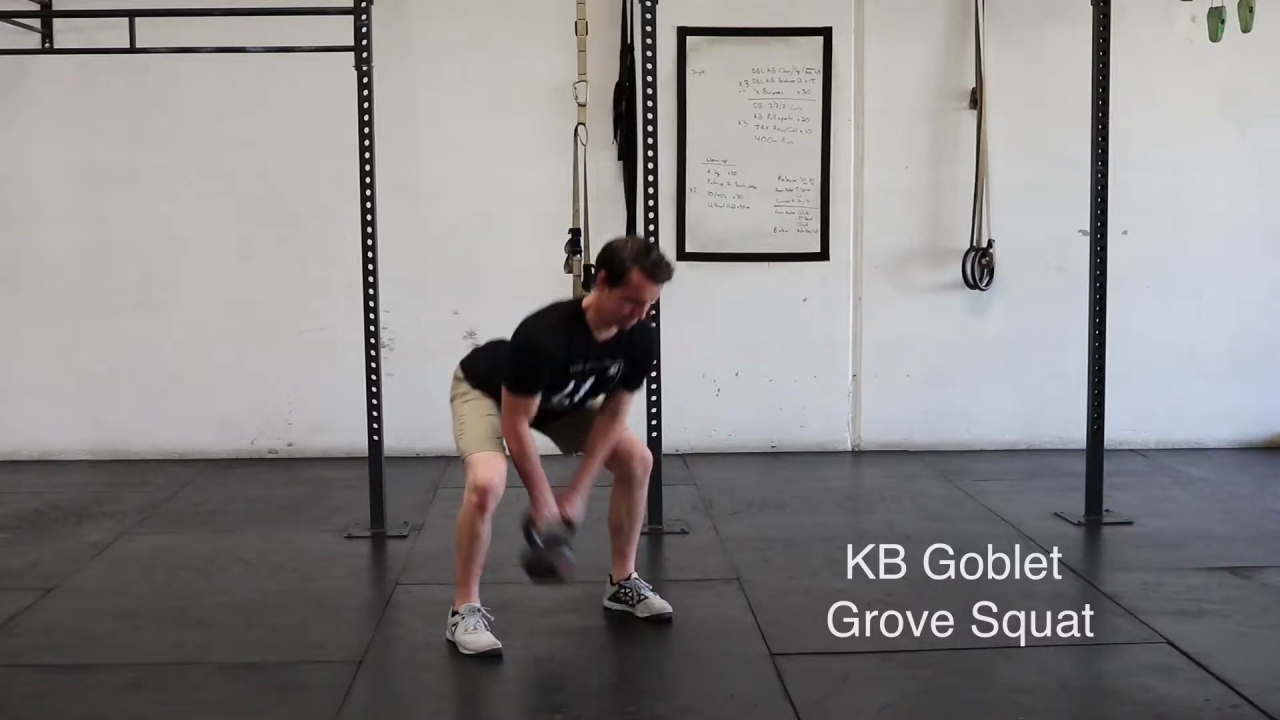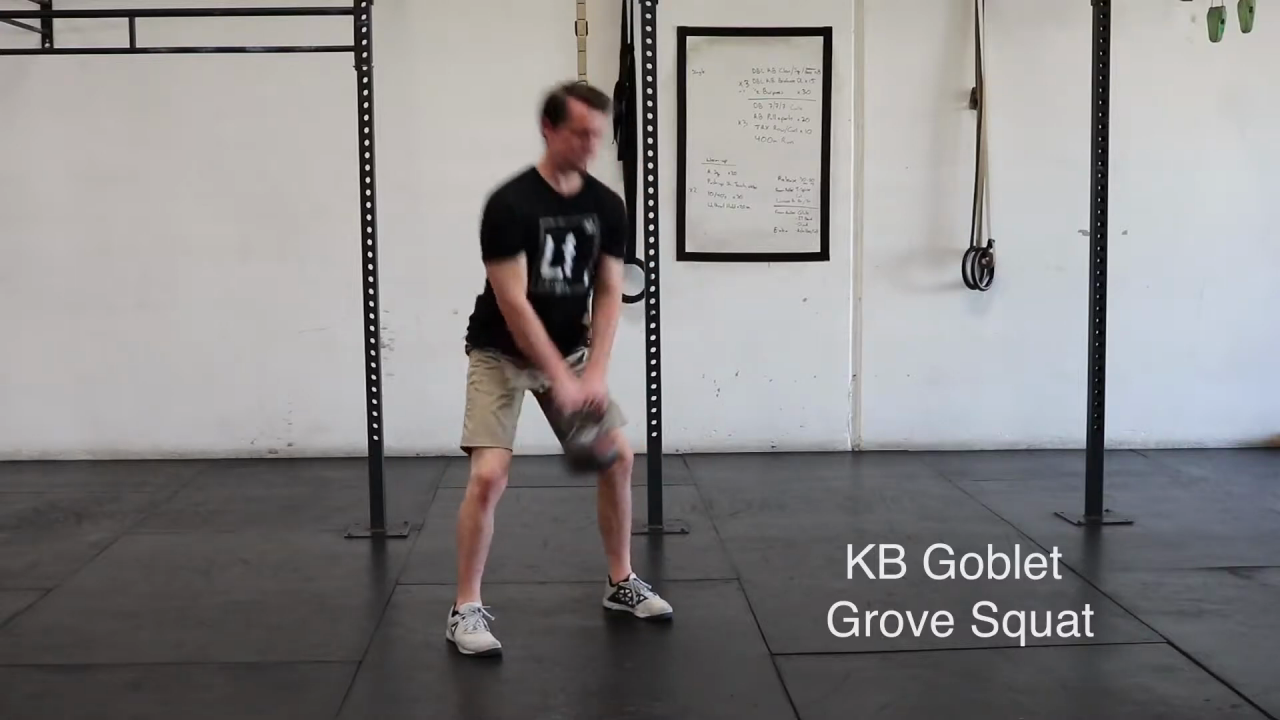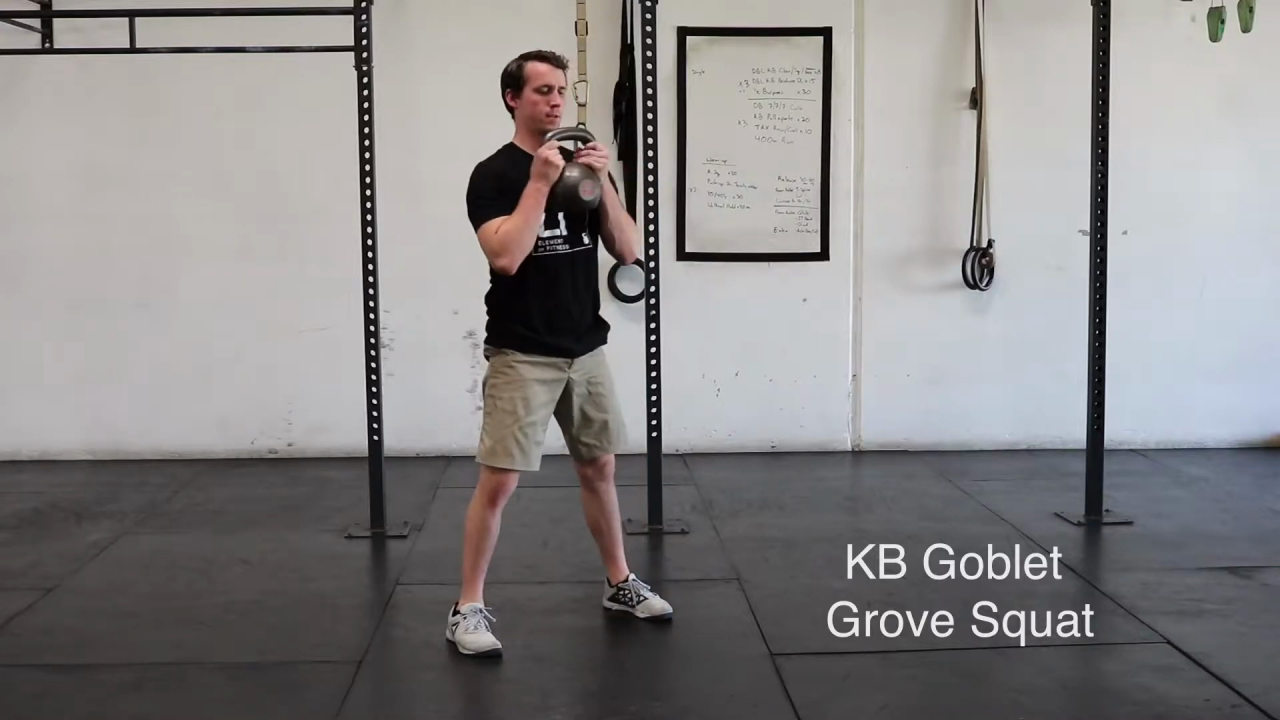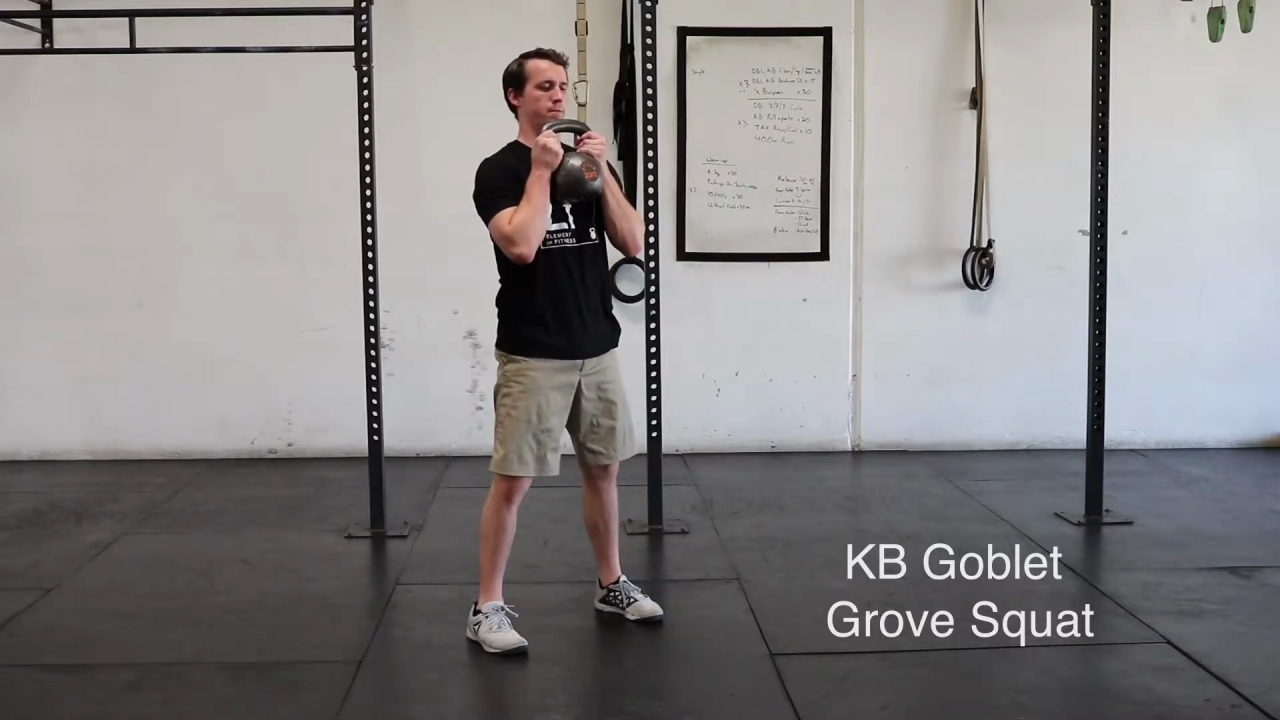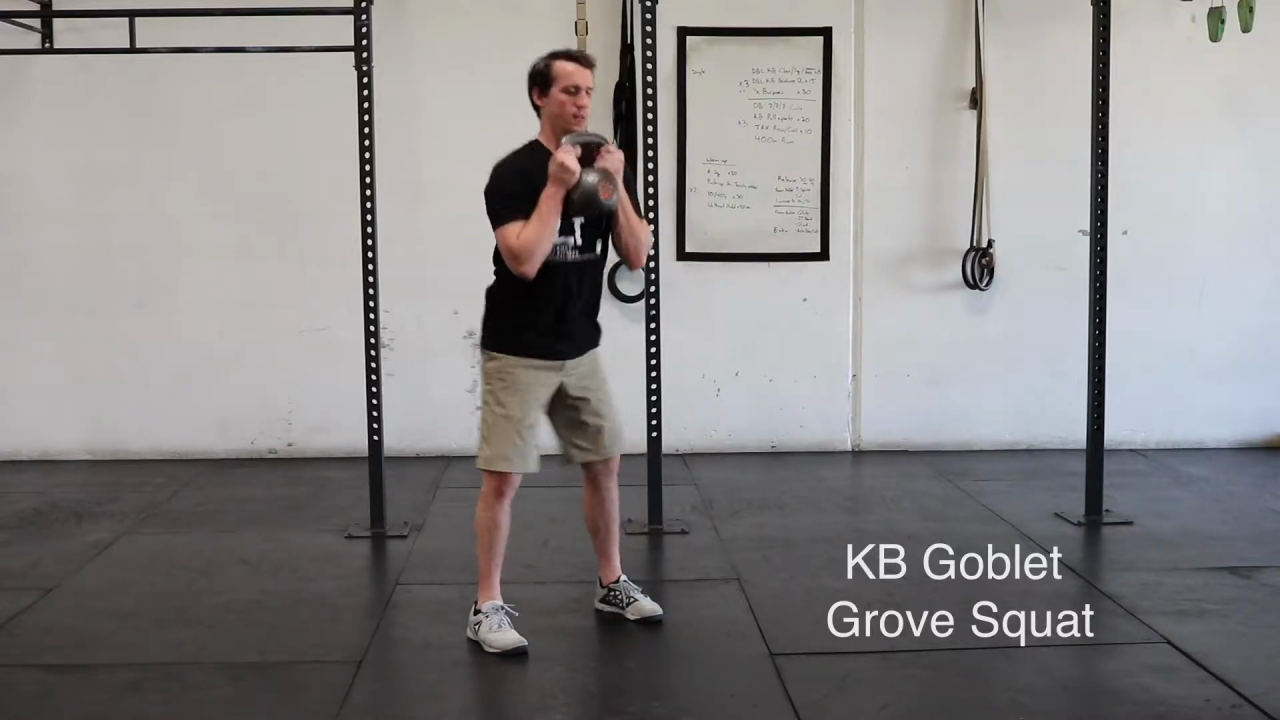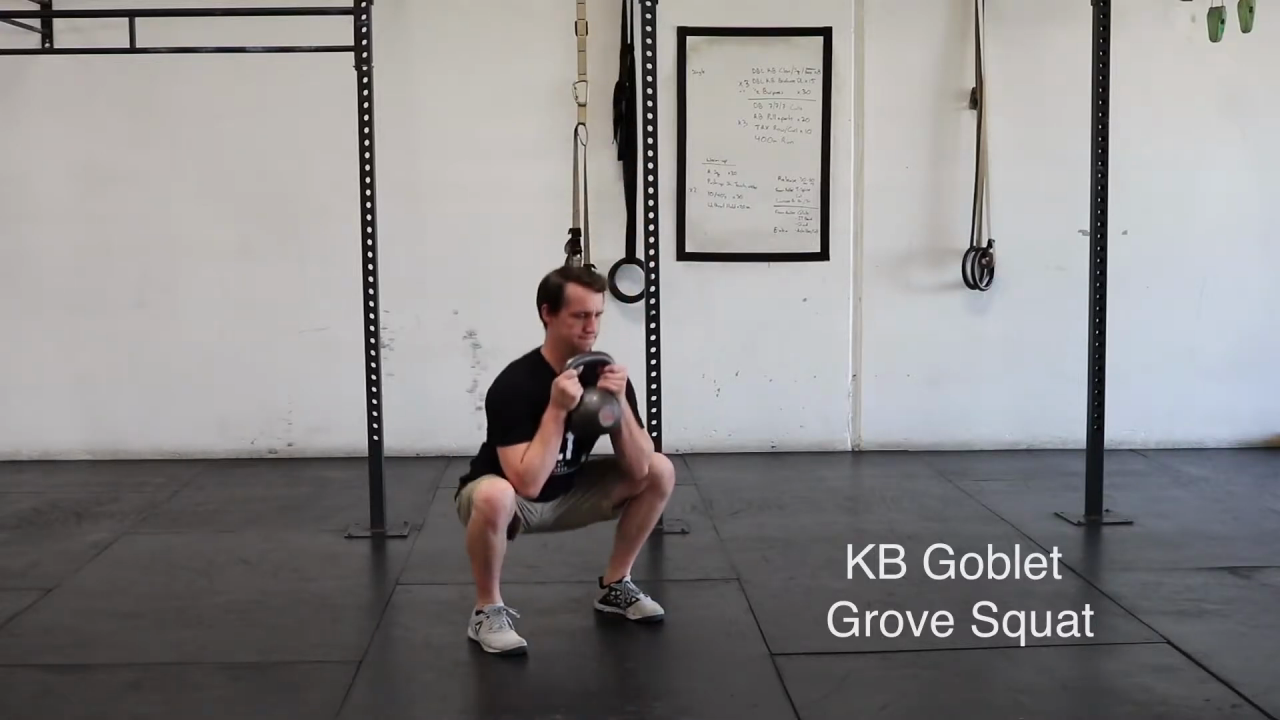
dt=0.7s
person 1, frame 1
left shoulder: (640, 339)
right shoulder: (544, 334)
left elbow: (612, 419)
right elbow: (516, 430)
left wrist: (577, 494)
right wrist: (543, 502)
left hip: (562, 398)
right hip: (485, 388)
left knee: (638, 460)
right knee: (486, 484)
left ankle: (623, 582)
right ankle: (466, 610)
person 1, frame 2
left shoulder: (607, 205)
right shoulder: (510, 203)
left elbow: (608, 291)
right elbow: (511, 300)
left wrist: (595, 371)
right wrist: (557, 377)
left hip: (569, 351)
right hip: (502, 355)
left knee: (619, 459)
right knee: (489, 476)
left ankle: (621, 583)
right ankle: (466, 607)
person 1, frame 3
left shoulder: (584, 167)
right shoulder: (495, 174)
left elbow: (626, 250)
right elbow: (506, 257)
left wrist: (602, 181)
right wrist: (539, 181)
left hip: (585, 349)
right hip: (522, 355)
left knee: (600, 470)
right knee: (497, 482)
left ankle: (619, 582)
right ankle: (468, 608)
person 1, frame 4
left shoulder: (591, 161)
right shoulder: (500, 170)
left elbow: (633, 242)
right elbow: (520, 246)
left wrist: (602, 172)
right wrist: (542, 170)
left hip: (597, 349)
right hip: (533, 356)
left knee: (603, 471)
right knee: (511, 484)
left ankle: (611, 584)
right ankle: (487, 607)
person 1, frame 5
left shoulder: (607, 166)
right shoulder: (515, 172)
left elbow: (636, 259)
right elbow: (522, 264)
left wrist: (617, 187)
right wrist: (556, 185)
left hip: (578, 353)
right hip: (516, 356)
left knee: (602, 465)
right knee: (503, 477)
left ankle: (611, 584)
right ankle: (487, 606)
person 1, frame 6
left shoulder: (607, 375)
right shoulder: (514, 385)
left elbow: (636, 466)
right elbow: (527, 485)
left wrist: (619, 402)
right wrist: (557, 409)
left hip: (566, 490)
right hip: (506, 491)
left knee: (660, 473)
right knee: (495, 497)
left ankle: (614, 585)
right ankle: (488, 610)
